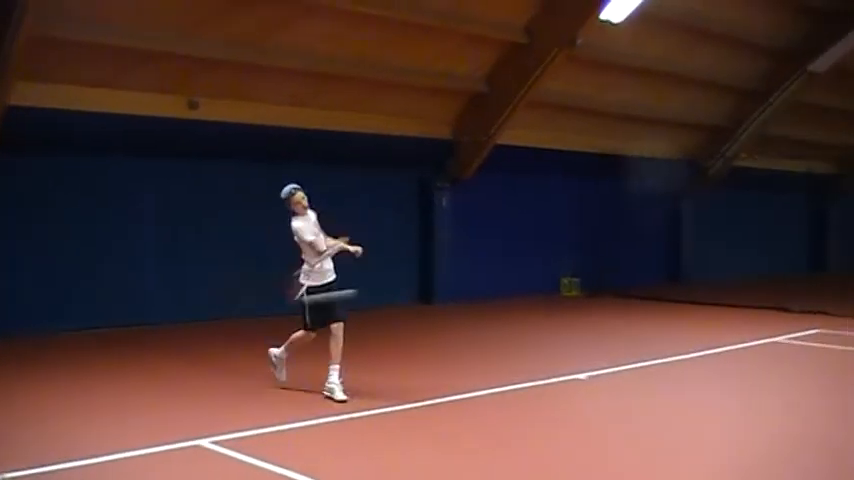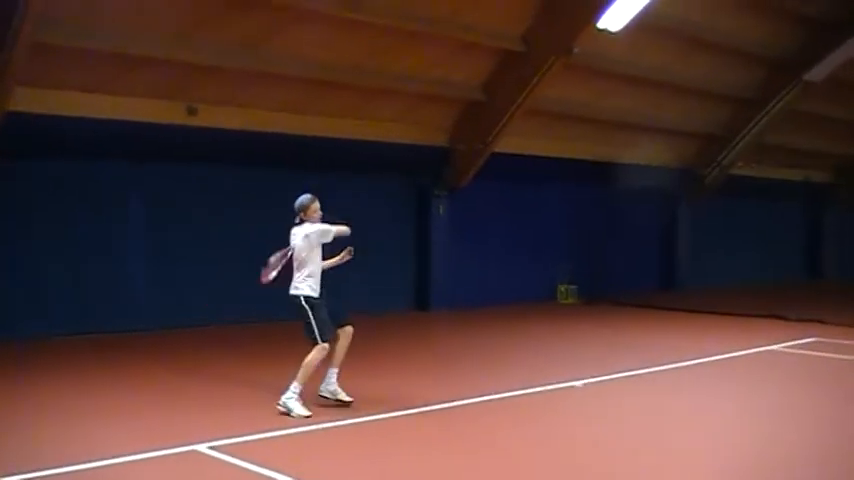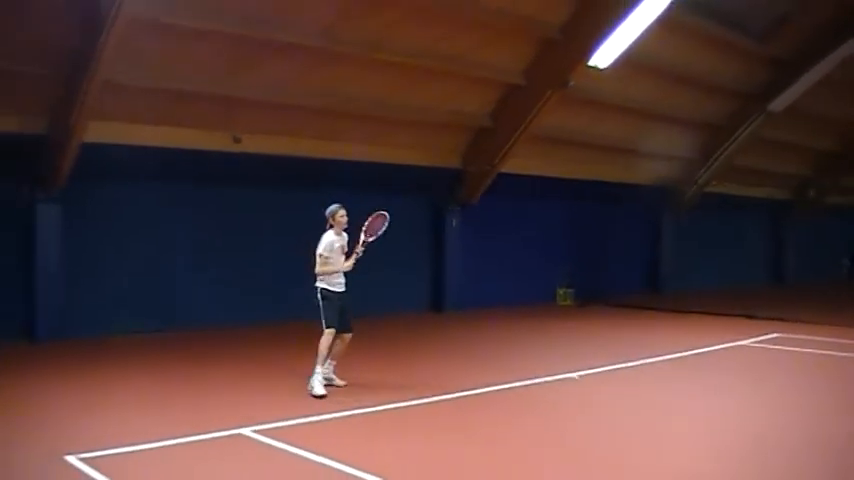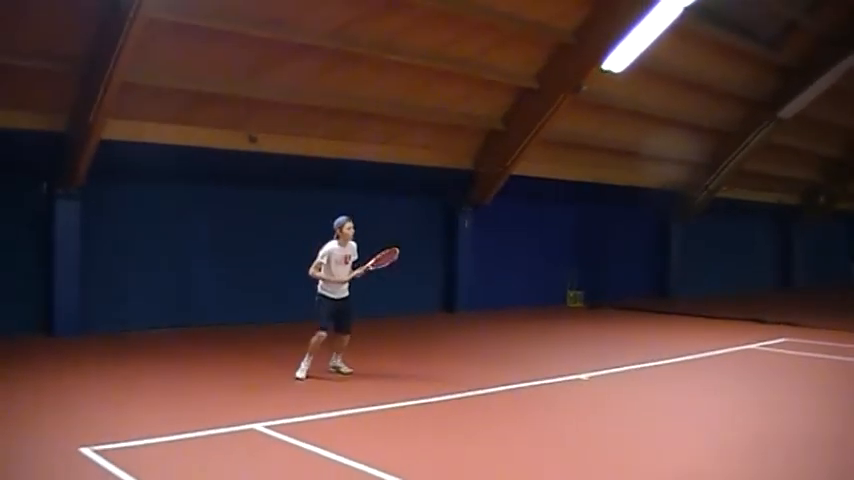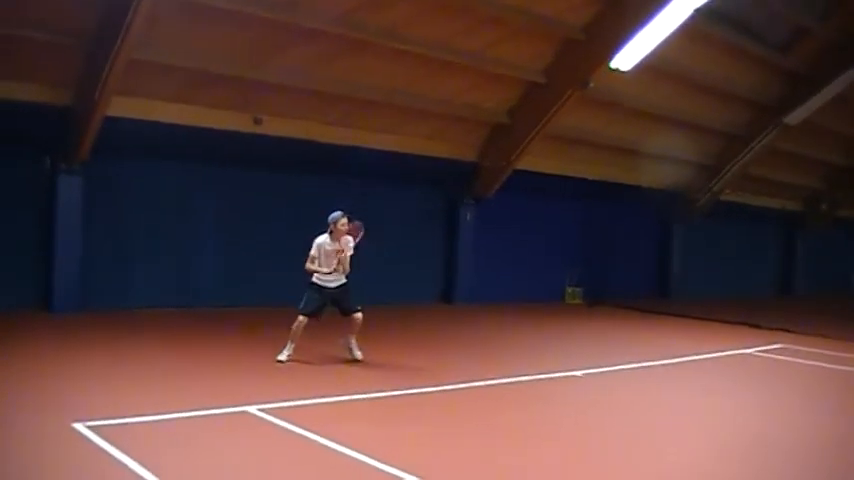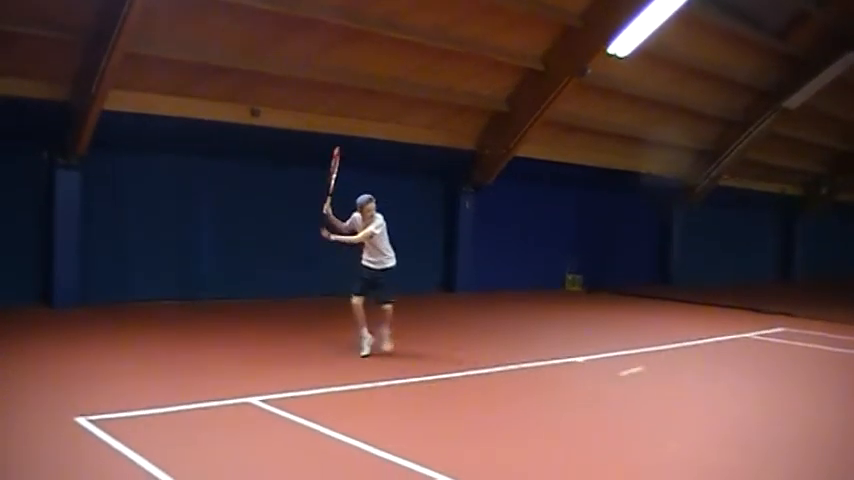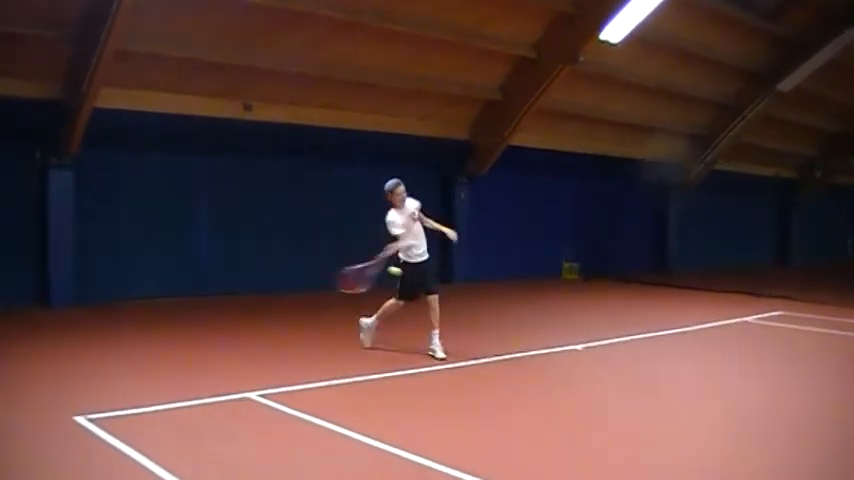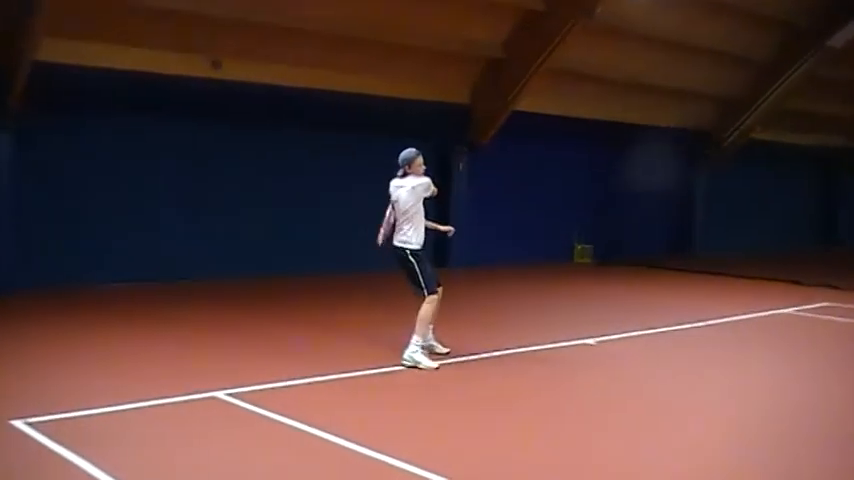
dt=0.4s
person 1, frame 1
left shoulder: (310, 214)
right shoulder: (298, 225)
right elbow: (322, 251)
left wrist: (347, 246)
right wrist: (338, 246)
left hip: (328, 280)
right hip: (313, 283)
left knee: (337, 328)
right knee: (309, 332)
left ankle: (333, 383)
right ankle: (280, 353)
person 1, frame 2
left shoulder: (298, 233)
right shoulder: (314, 230)
right elbow: (346, 230)
left wrist: (338, 259)
right wrist: (333, 230)
left hip: (311, 296)
right hip: (305, 296)
left knee: (346, 330)
right knee: (322, 346)
left ankle: (330, 384)
right ankle: (290, 397)
person 1, frame 3
left shoulder: (344, 236)
right shoulder: (328, 239)
right elbow: (319, 270)
left wrist: (351, 260)
right wrist: (341, 268)
left hip: (340, 290)
right hip: (326, 290)
left knee: (346, 336)
right knee: (329, 332)
left ankle: (328, 371)
right ankle: (317, 376)
person 1, frame 4
left shoulder: (353, 246)
right shoulder: (329, 249)
right elbow: (312, 272)
left wrist: (356, 273)
right wrist: (332, 280)
left hip: (343, 296)
right hip: (326, 296)
left knee: (345, 334)
right knee: (322, 334)
left ankle: (336, 361)
right ankle: (304, 365)
person 1, frame 5
left shoulder: (349, 241)
right shoulder: (320, 241)
left elbow: (346, 271)
right elbow: (308, 266)
left wrist: (342, 260)
right wrist: (323, 270)
left hip: (340, 286)
right hip: (319, 286)
left knee: (357, 316)
right knee: (301, 319)
left ankle: (351, 342)
right ankle: (288, 350)
person 1, frame 6
left shoulder: (379, 220)
right shoulder: (356, 217)
left elbow: (358, 239)
right elbow: (343, 228)
left wrist: (333, 237)
right wrist: (330, 216)
left hip: (385, 266)
right hip: (367, 266)
left knee: (386, 306)
right knee: (356, 302)
left ankle: (385, 332)
right ankle: (366, 338)
person 1, frame 7
left shoulder: (410, 202)
right shoulder: (392, 218)
left elbow: (422, 219)
right elbow: (403, 243)
left wrist: (445, 230)
right wrist: (390, 249)
left hip: (423, 259)
right hip: (409, 262)
left knee: (433, 299)
right knee: (400, 300)
left ankle: (435, 344)
right ankle: (370, 323)
person 1, frame 8
left shoulder: (395, 185)
right shoulder: (422, 182)
right elbow: (433, 191)
left wrist: (439, 227)
left hip: (407, 248)
right hip: (408, 249)
left knee: (437, 290)
right knee: (431, 297)
left ankle: (428, 340)
right ankle: (414, 351)
